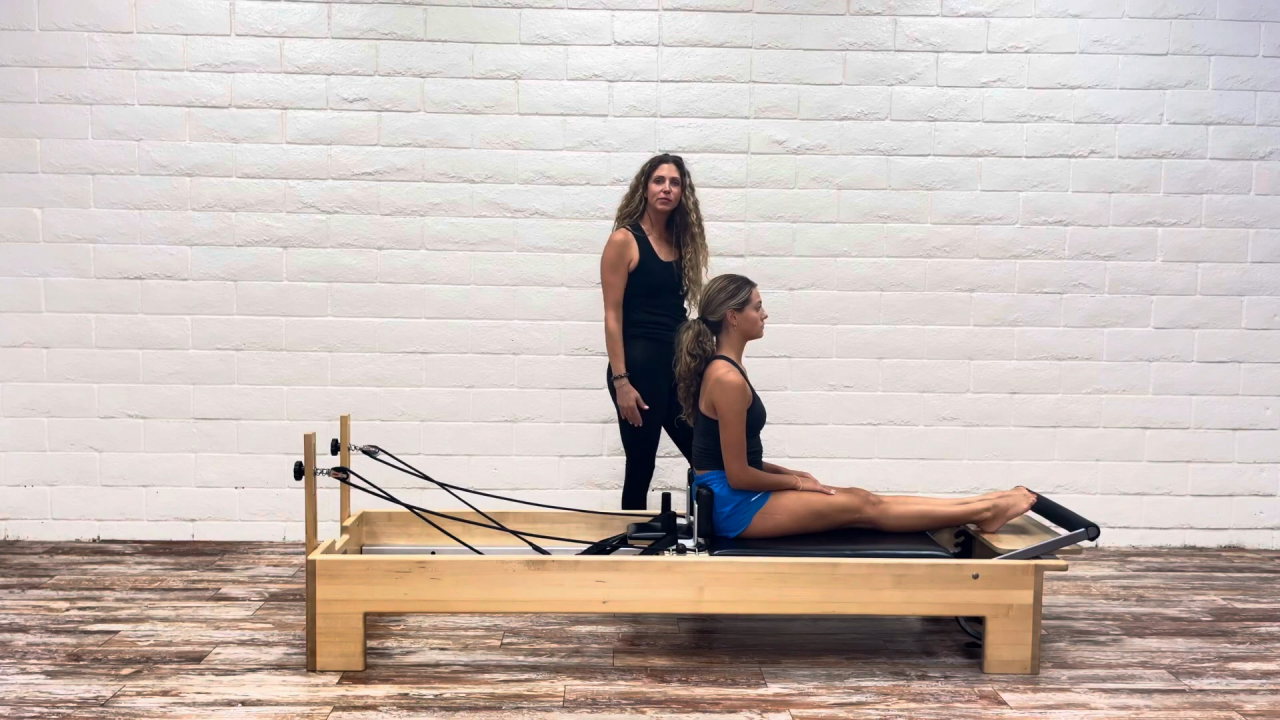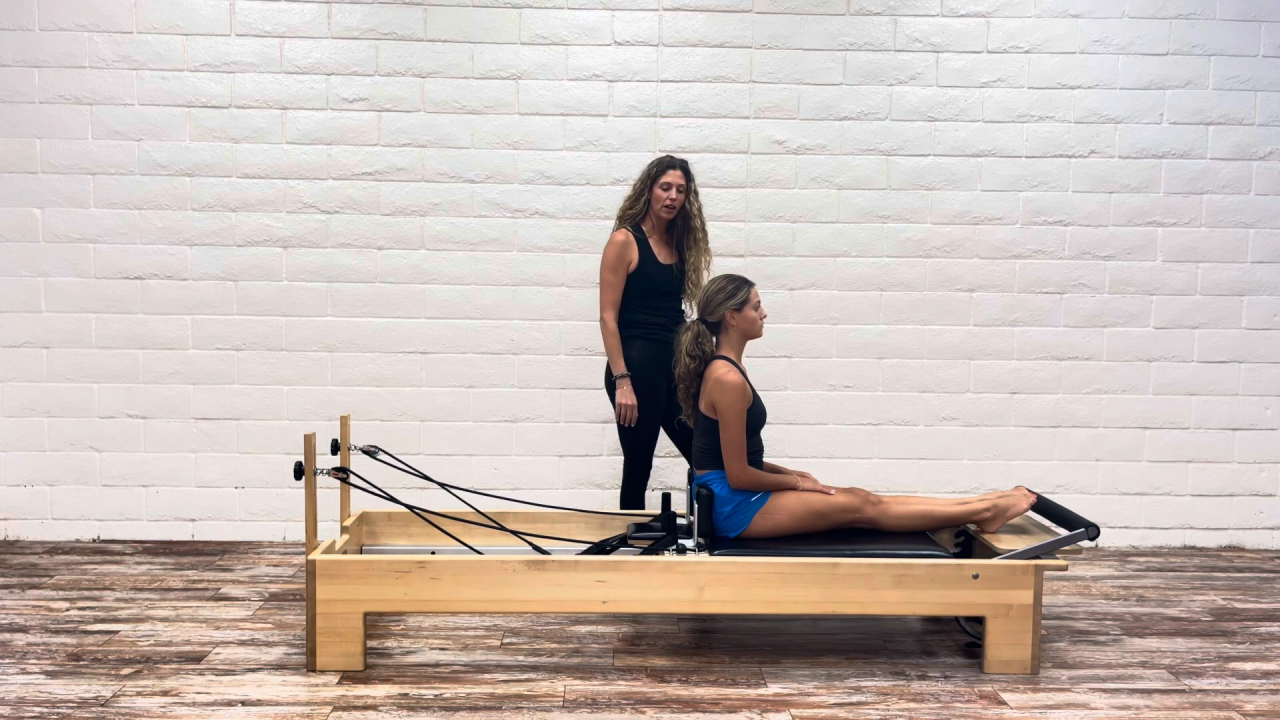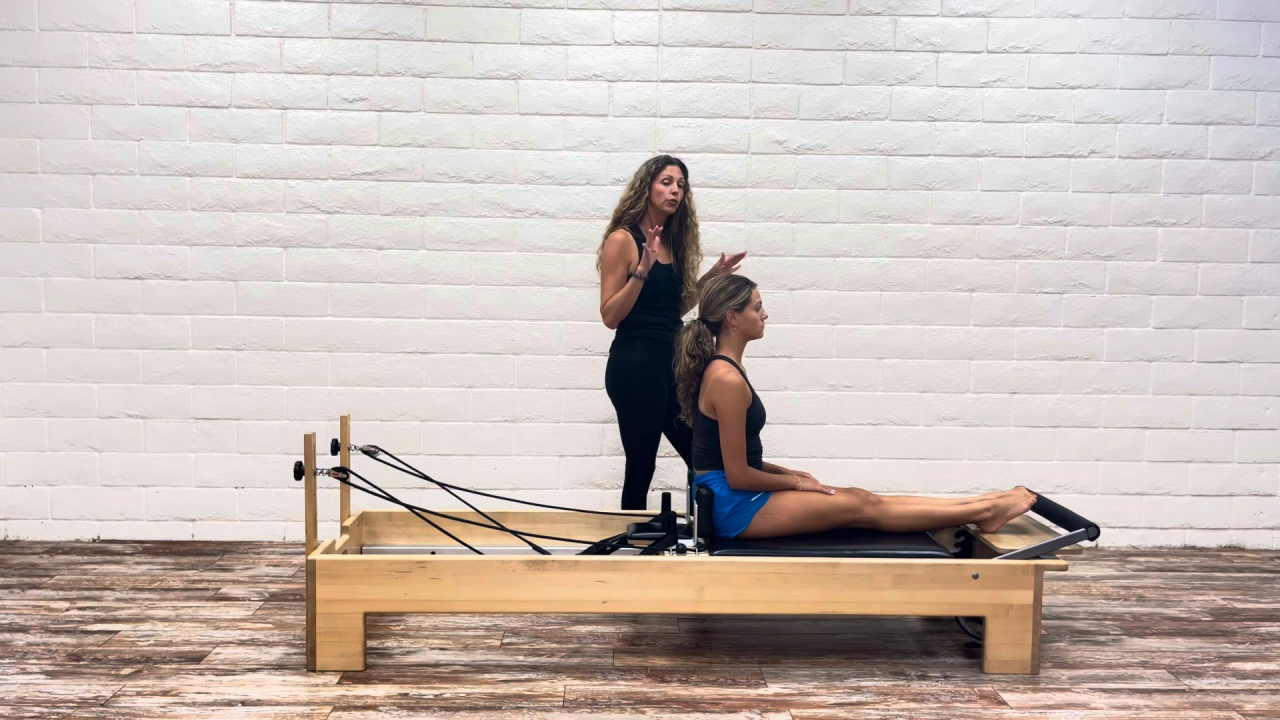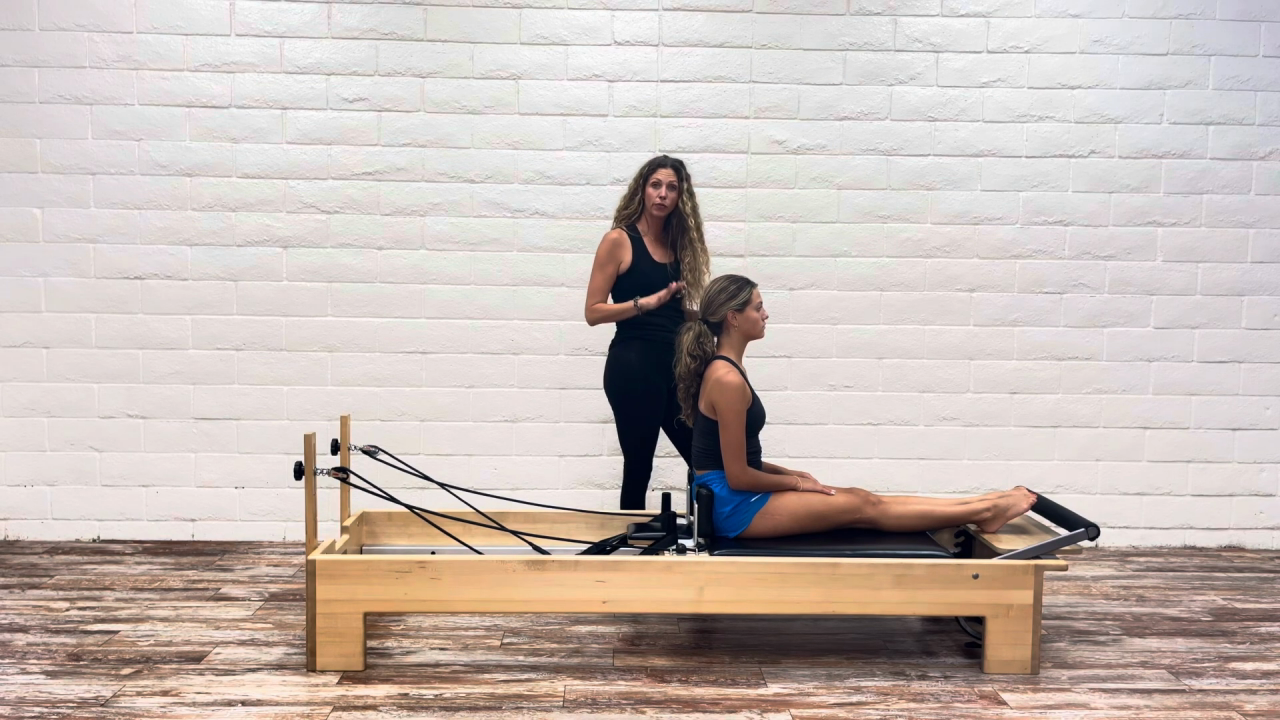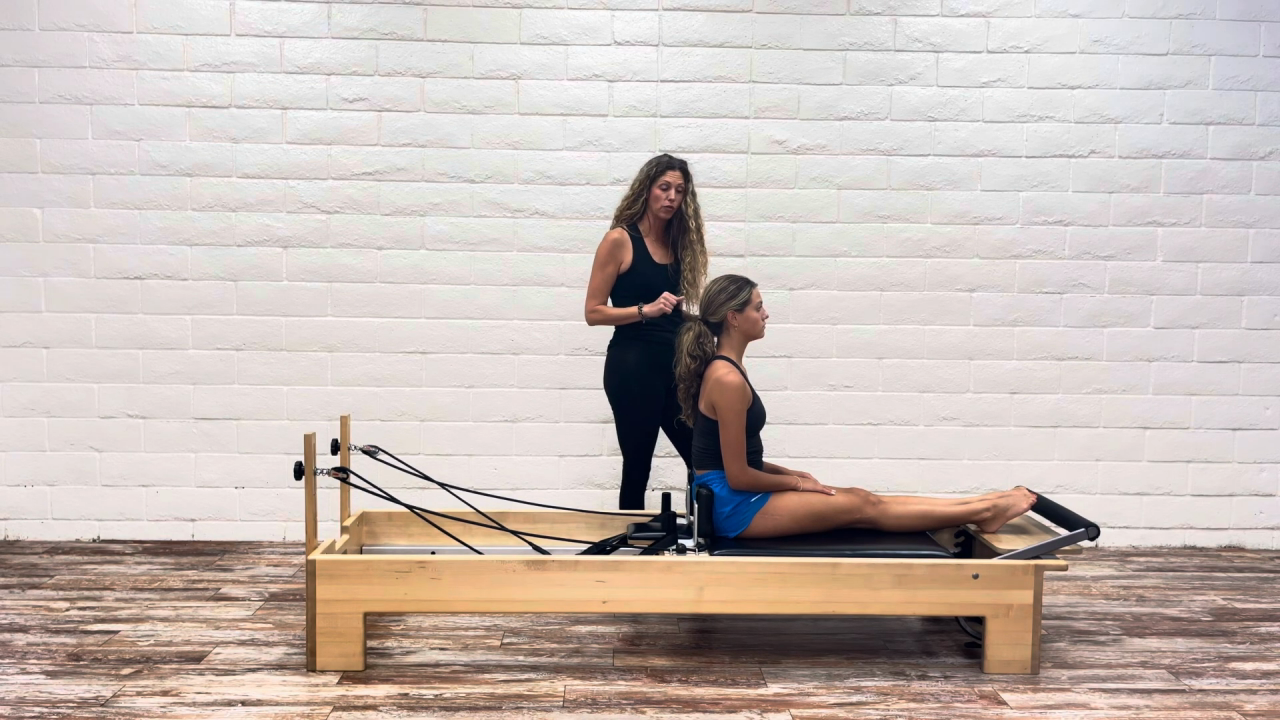
dt=0.7s
person 1, frame 1
left shoulder: (724, 368)
right shoulder: (728, 380)
right elbow: (738, 475)
left wrist: (787, 474)
right wrist: (795, 482)
left hip: (731, 494)
right hip: (733, 504)
left knee: (860, 498)
right knee: (862, 507)
left ankle: (979, 504)
right ankle: (983, 512)
person 1, frame 2
left shoulder: (724, 368)
right shoulder: (728, 379)
right elbow: (739, 475)
left wrist: (788, 474)
right wrist: (795, 482)
left hip: (732, 493)
right hip: (733, 504)
left knee: (858, 497)
right knee: (861, 507)
left ankle: (980, 506)
right ankle: (982, 513)
person 1, frame 3
left shoulder: (723, 369)
right shoulder: (727, 380)
right elbow: (739, 475)
left wrist: (788, 473)
right wrist: (795, 482)
left hip: (730, 493)
right hip: (732, 504)
left knee: (858, 496)
right knee: (862, 507)
left ankle: (980, 505)
right ankle: (982, 513)
person 1, frame 4
left shoulder: (724, 368)
right shoulder: (727, 380)
right elbow: (738, 476)
left wrist: (788, 474)
right wrist: (795, 483)
left hip: (732, 494)
right hip: (732, 504)
left knee: (857, 497)
right knee: (861, 507)
left ankle: (979, 505)
right ankle: (982, 513)
person 1, frame 5
left shoulder: (724, 368)
right shoulder: (728, 380)
right elbow: (738, 476)
left wrist: (788, 473)
right wrist: (795, 483)
left hip: (731, 494)
right hip: (732, 504)
left knee: (858, 496)
right knee: (861, 507)
left ankle: (979, 505)
right ankle: (982, 513)
person 2, frame 1
left shoulder: (680, 240)
right shoulder: (624, 240)
right elbow: (612, 317)
right wrist: (622, 380)
left hip: (678, 361)
right hip: (640, 361)
right knee: (641, 466)
person 2, frame 2
left shoulder: (679, 242)
right shoulder: (624, 241)
right elbow: (608, 317)
right wrist: (621, 381)
left hip: (676, 363)
right hip: (638, 364)
right knee: (638, 467)
person 2, frame 3
left shoulder: (673, 240)
right shoulder: (621, 239)
right elbow: (610, 316)
left wrist: (712, 275)
right wrist: (642, 271)
left hip: (671, 360)
right hip: (636, 363)
right knee: (641, 468)
person 2, frame 4
left shoulder: (677, 242)
right shoulder: (618, 240)
right elbow: (593, 312)
right wrist: (647, 301)
left hip: (673, 363)
right hip: (633, 364)
right knee: (638, 467)
person 2, frame 5
left shoulder: (677, 242)
right shoulder: (619, 240)
right elbow: (593, 312)
right wrist: (646, 309)
left hip: (673, 363)
right hip: (632, 366)
right knee: (637, 467)
